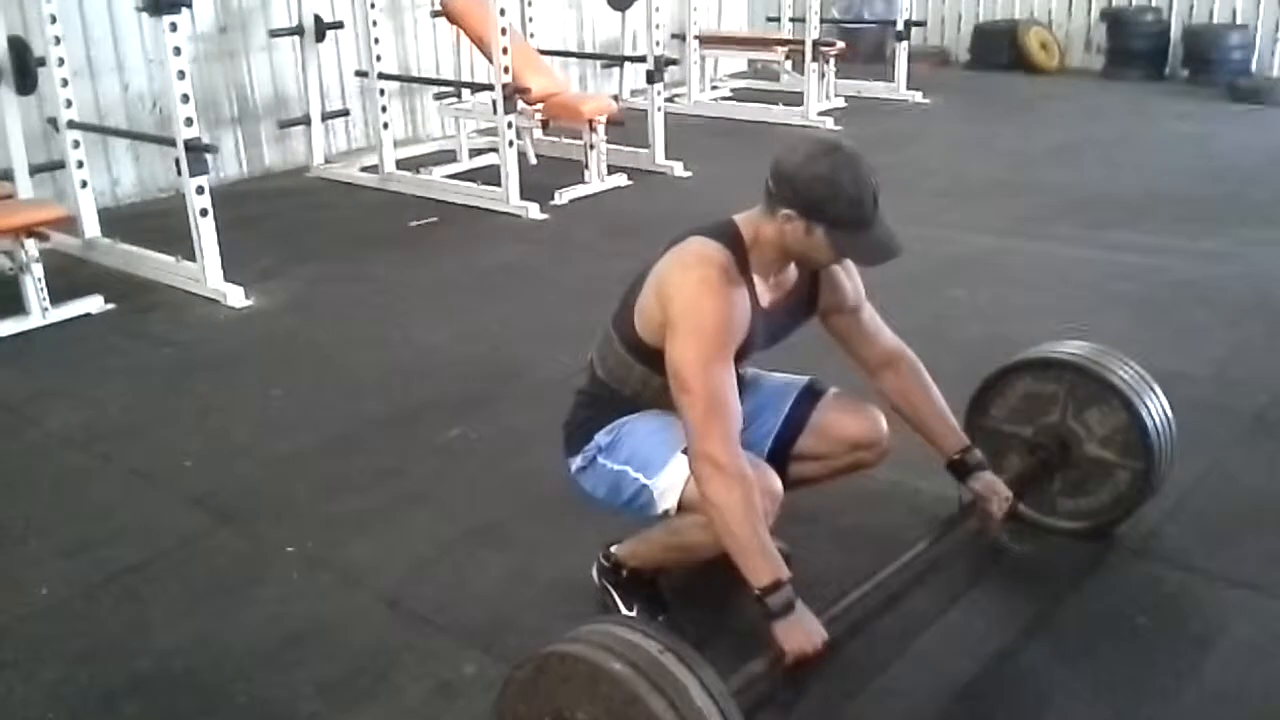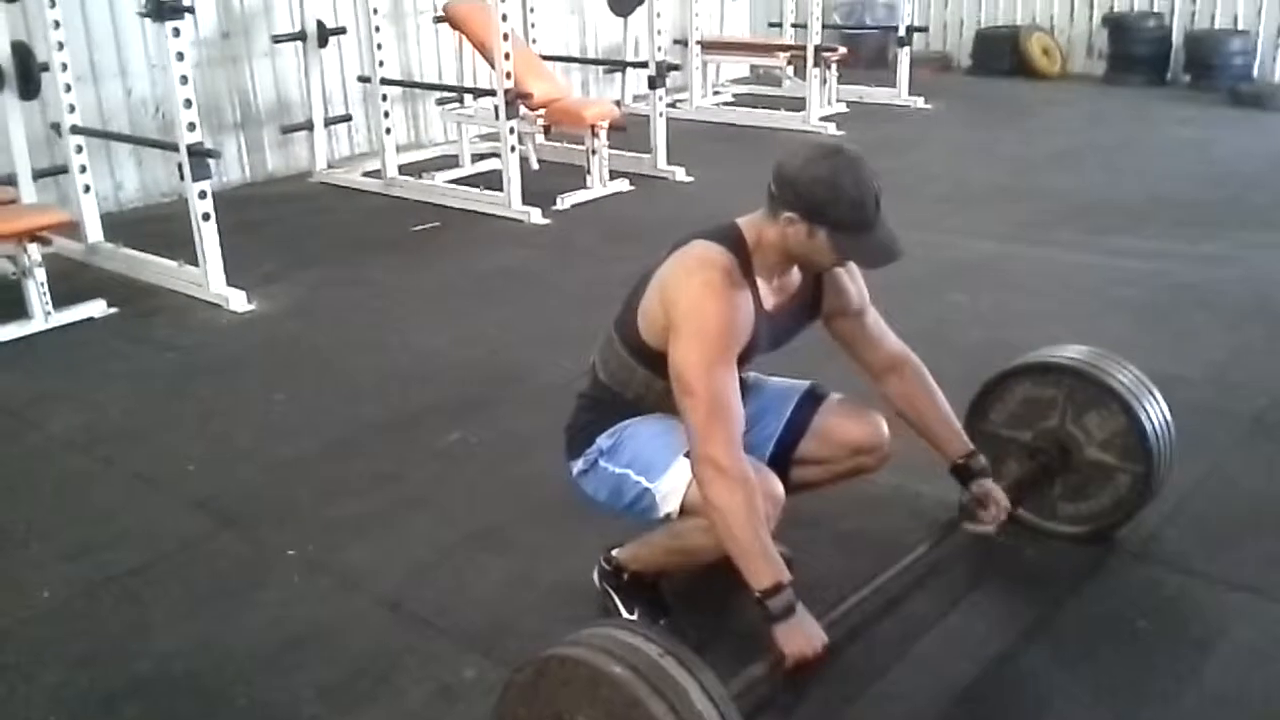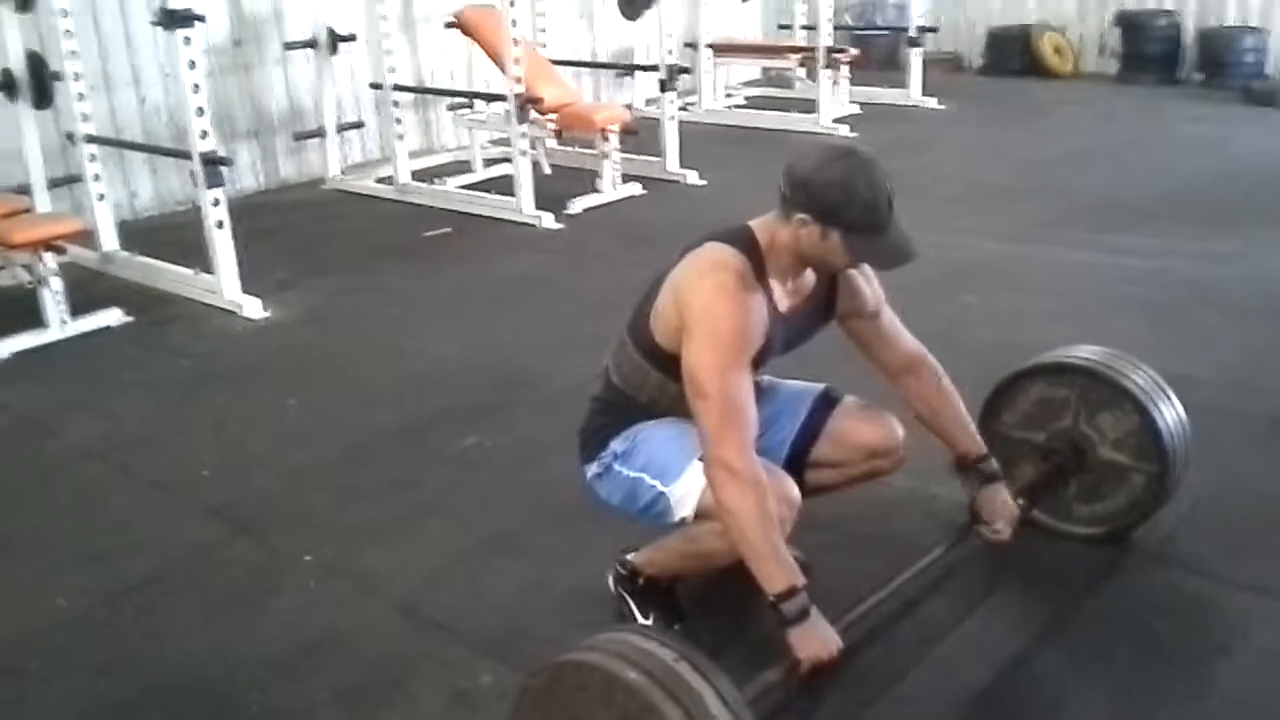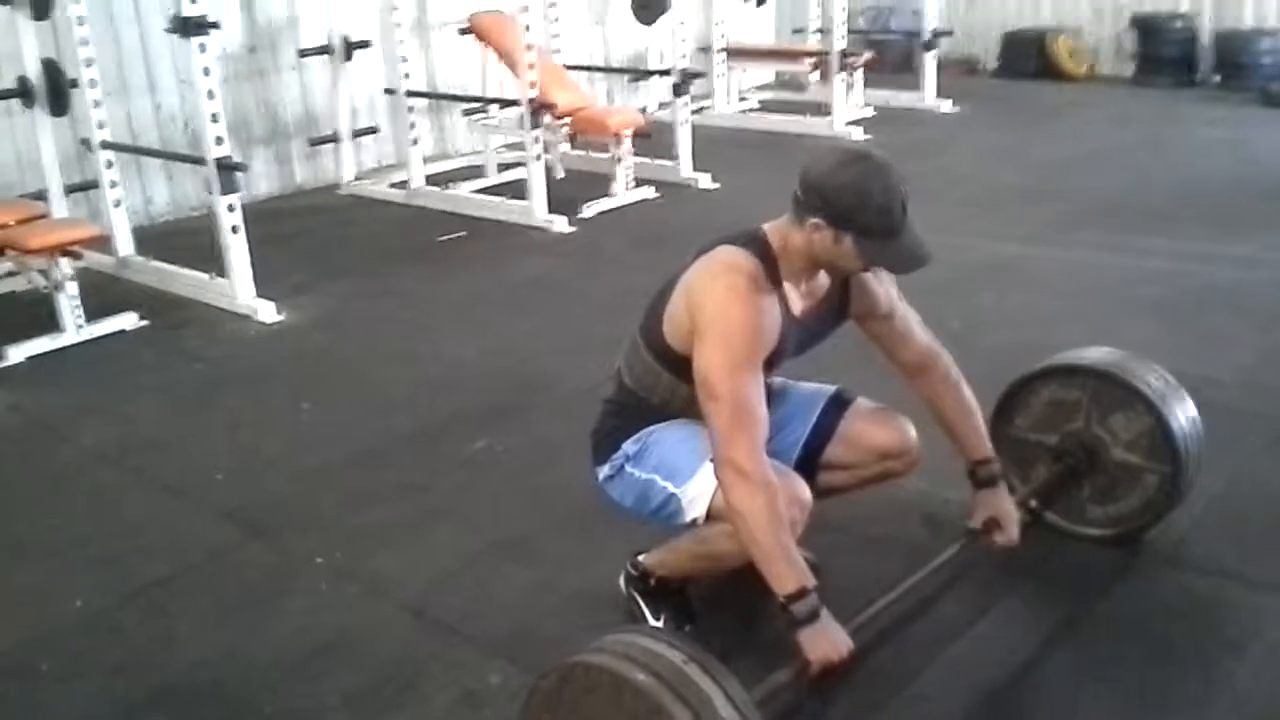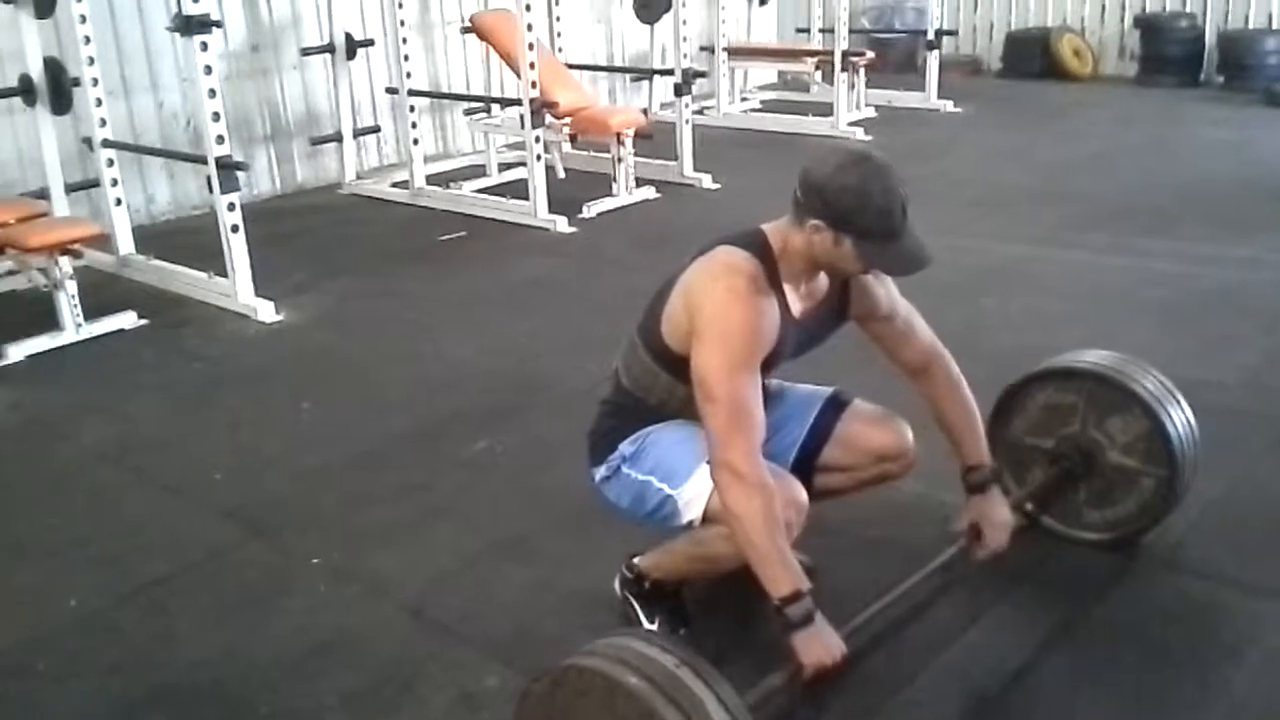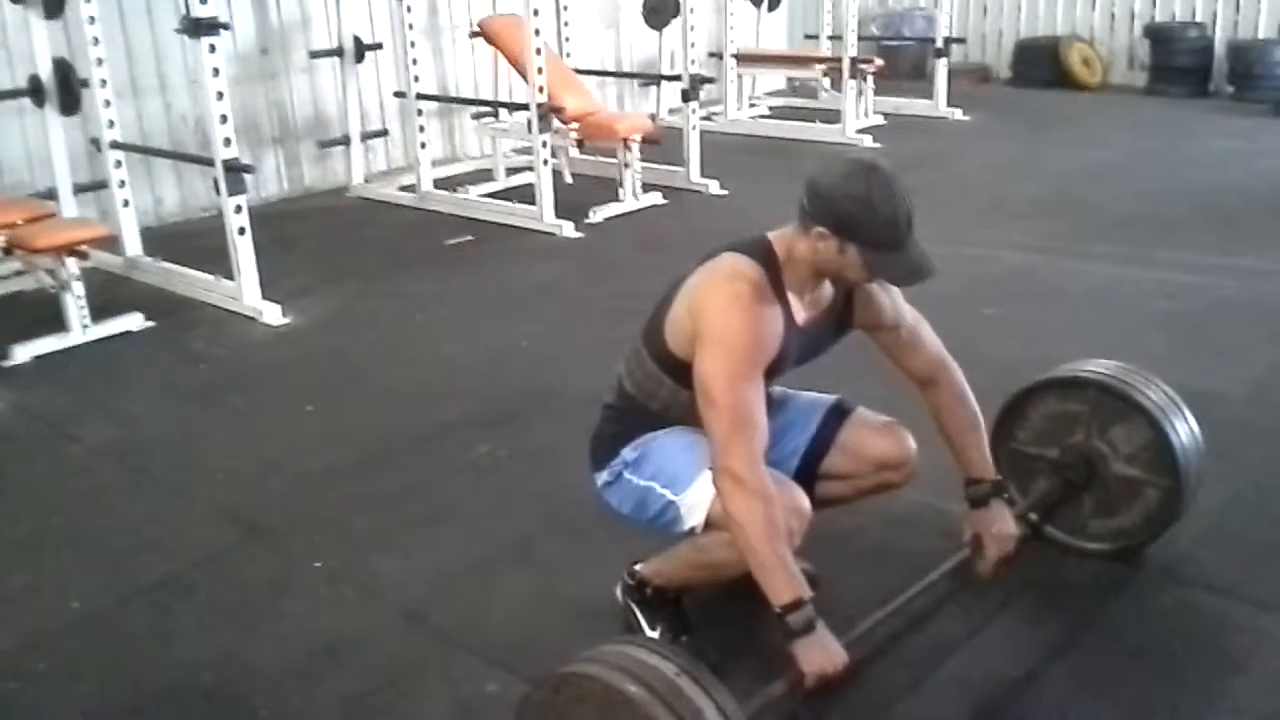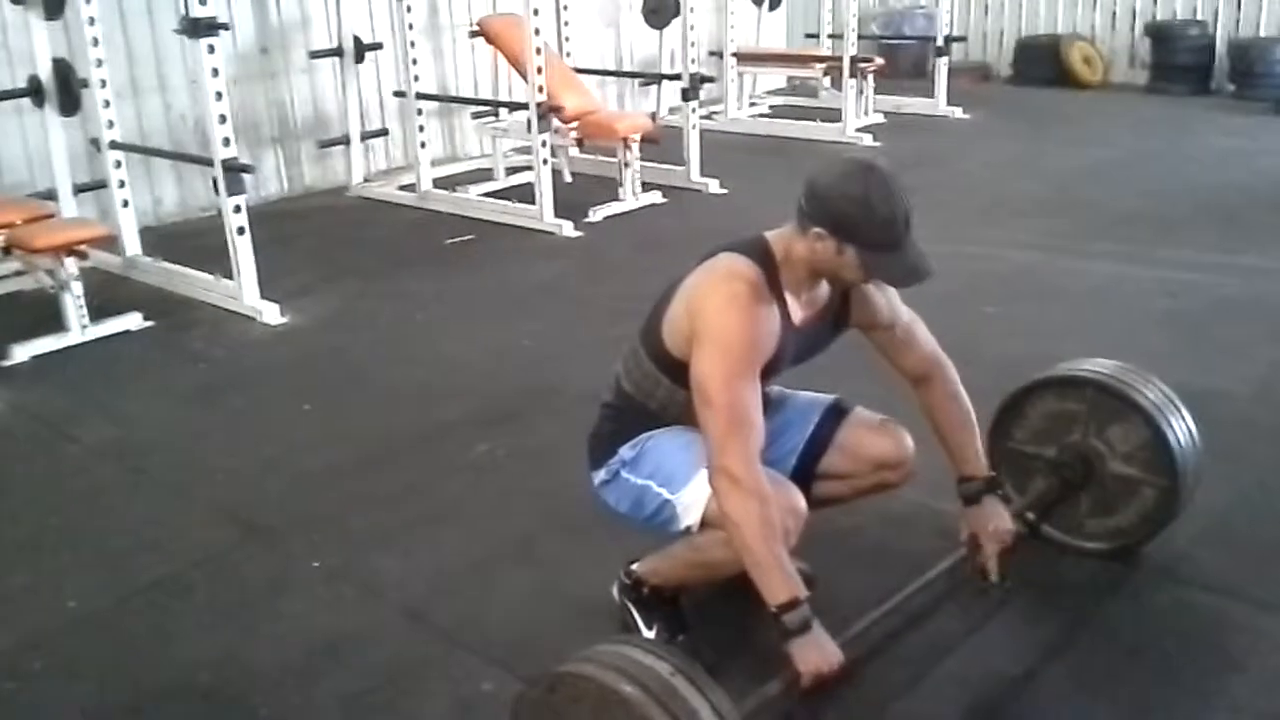
dt=0.1s
person 1, frame 1
left shoulder: (822, 266)
right shoulder: (707, 284)
left elbow: (889, 361)
right elbow: (715, 459)
left wrist: (968, 463)
right wrist: (781, 603)
left hip: (710, 398)
right hip: (614, 430)
left knee: (865, 434)
right knee: (757, 493)
left ankle: (737, 524)
right ankle: (624, 565)
person 1, frame 2
left shoulder: (826, 271)
right shoulder: (710, 287)
left elbow: (893, 365)
right elbow: (717, 462)
left wrist: (971, 468)
right wrist: (782, 606)
left hip: (711, 401)
right hip: (616, 433)
left knee: (866, 439)
right knee: (759, 498)
left ankle: (737, 526)
right ankle: (625, 568)
person 1, frame 3
left shoulder: (838, 270)
right shoulder: (724, 290)
left elbow: (908, 364)
right elbow: (731, 466)
left wrist: (983, 473)
right wrist: (797, 611)
right hip: (630, 438)
left knee: (880, 442)
right knee: (775, 503)
left ankle: (756, 536)
right ankle: (639, 573)
person 1, frame 4
left shoulder: (855, 274)
right shoulder: (736, 293)
left elbow: (926, 362)
right elbow: (741, 467)
left wrist: (988, 476)
right wrist: (807, 612)
right hip: (642, 438)
left knee: (893, 443)
right knee: (786, 505)
left ankle: (767, 540)
right ankle: (650, 574)
person 1, frame 5
left shoulder: (852, 274)
right shoulder: (736, 294)
left elbow: (930, 363)
right elbow: (738, 469)
left wrist: (982, 482)
right wrist: (801, 615)
left hip: (737, 409)
right hip: (640, 440)
left knee: (891, 447)
right knee: (781, 508)
left ankle: (763, 544)
right ankle: (647, 576)
person 1, frame 6
left shoulder: (856, 282)
right shoulder: (740, 301)
left elbow: (937, 373)
right elbow: (739, 476)
left wrist: (986, 494)
right wrist: (802, 623)
left hip: (740, 416)
right hip: (643, 445)
left knee: (893, 455)
right knee: (784, 515)
left ankle: (767, 552)
right ankle: (648, 583)
person 1, frame 7
left shoulder: (854, 283)
right shoulder: (737, 301)
left elbow: (932, 372)
right elbow: (735, 474)
left wrist: (980, 492)
right wrist: (798, 623)
left hip: (737, 415)
right hip: (639, 445)
left knee: (890, 454)
right knee: (780, 513)
left ankle: (760, 547)
right ankle: (645, 583)
